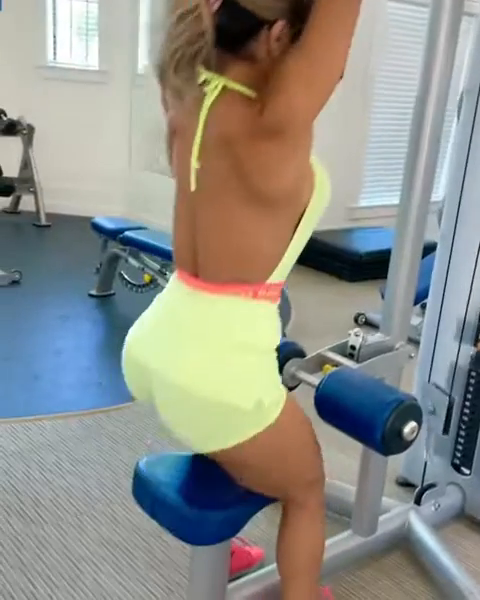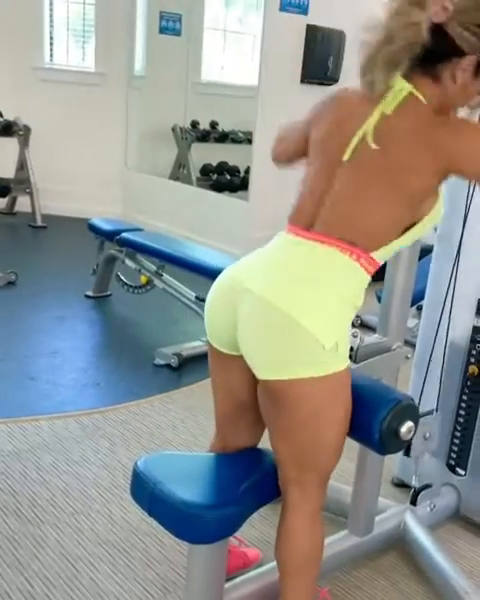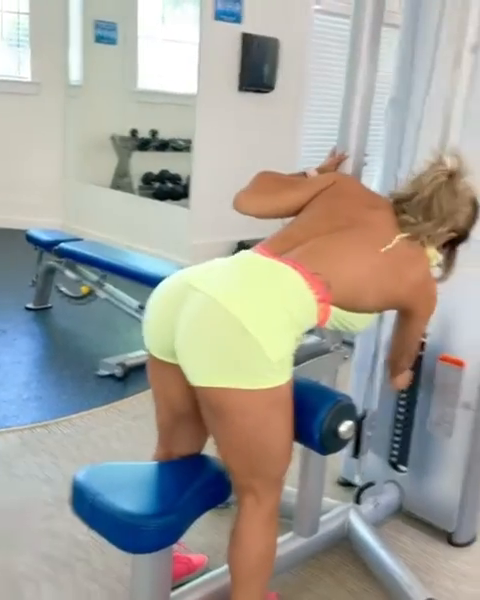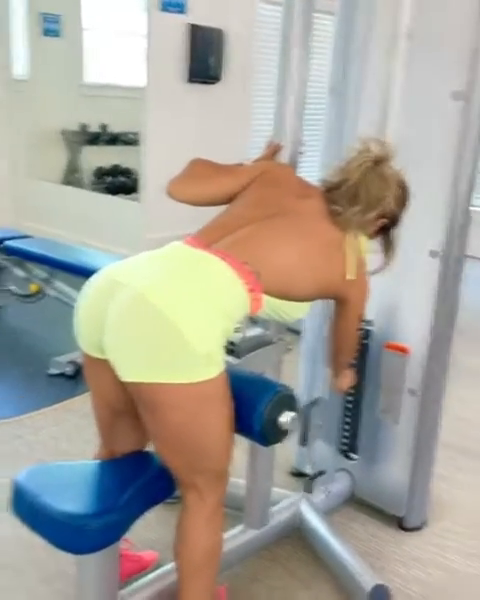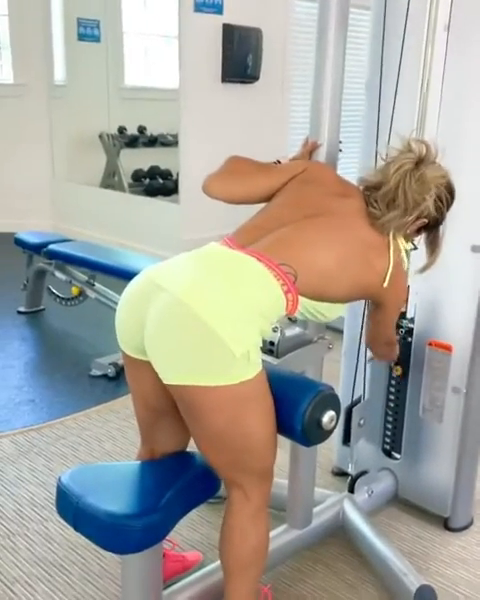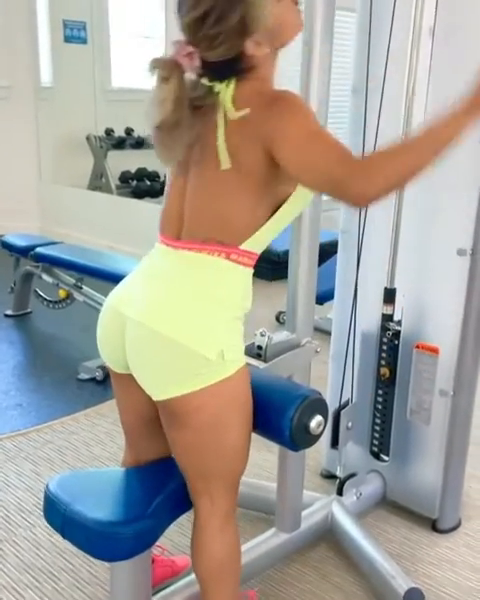
dt=0.7s
person 1, frame 1
left shoulder: (185, 99)
right shoulder: (271, 125)
left hip: (151, 348)
right hip: (217, 374)
left knee: (222, 452)
right knee: (306, 490)
person 1, frame 2
left shoulder: (341, 103)
left elbow: (281, 150)
left hip: (238, 284)
right hip: (302, 316)
left knee: (231, 448)
right knee: (305, 490)
person 1, frame 3
left shoulder: (348, 189)
right shoulder: (418, 279)
left elbow: (248, 199)
right elbow: (401, 358)
left wrist: (314, 177)
right wrist: (399, 375)
left hip: (177, 290)
right hip: (243, 327)
left knee: (174, 455)
right knee: (260, 497)
person 1, frame 4
left shoulder: (280, 177)
right shoulder: (350, 269)
left elbow: (181, 185)
right elbow: (342, 353)
right wrist: (342, 374)
left hip: (108, 286)
right hip: (172, 320)
left knee: (117, 452)
right knee: (205, 490)
person 1, frame 5
left shoulder: (319, 177)
right shoulder: (390, 269)
left elbow: (218, 183)
right elbow: (380, 343)
right wrist: (392, 353)
left hip: (148, 289)
right hip: (209, 325)
left knee: (159, 452)
right knee: (250, 489)
person 1, frame 6
left shoulder: (194, 95)
right shoulder: (272, 116)
right elbow: (362, 185)
left hip: (130, 303)
right hip: (192, 326)
left knee: (143, 463)
right knee: (214, 500)
